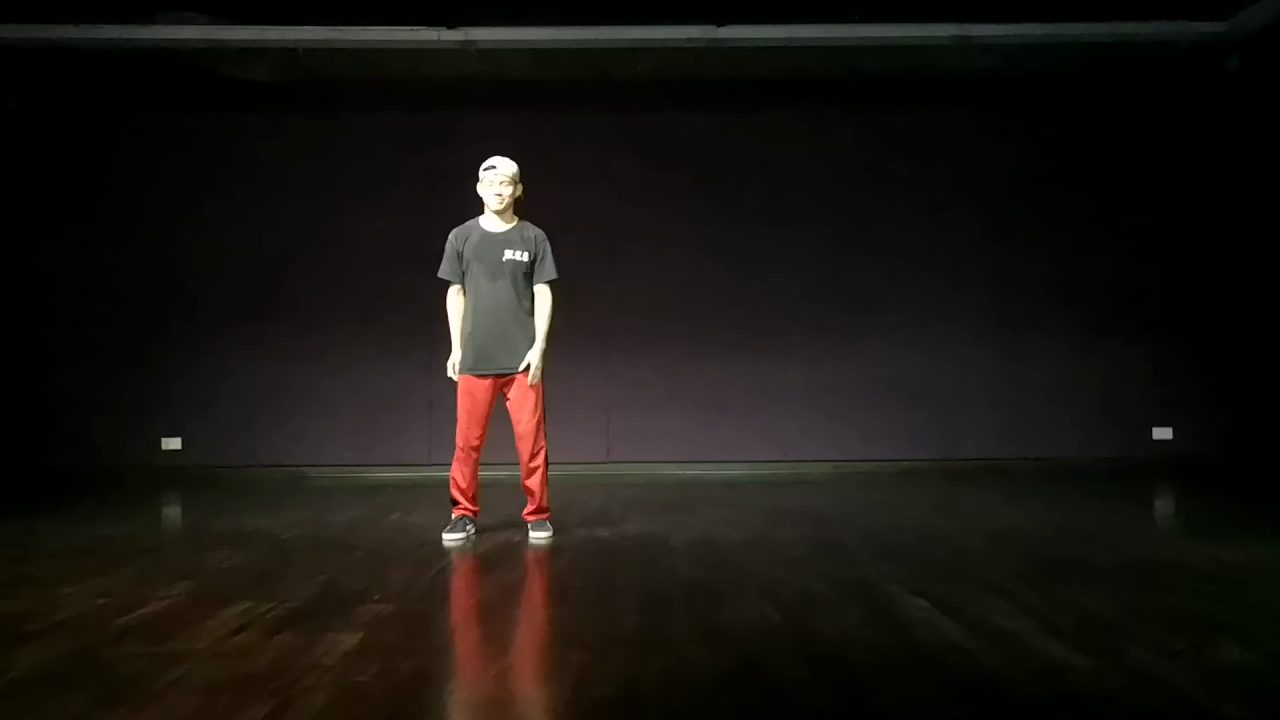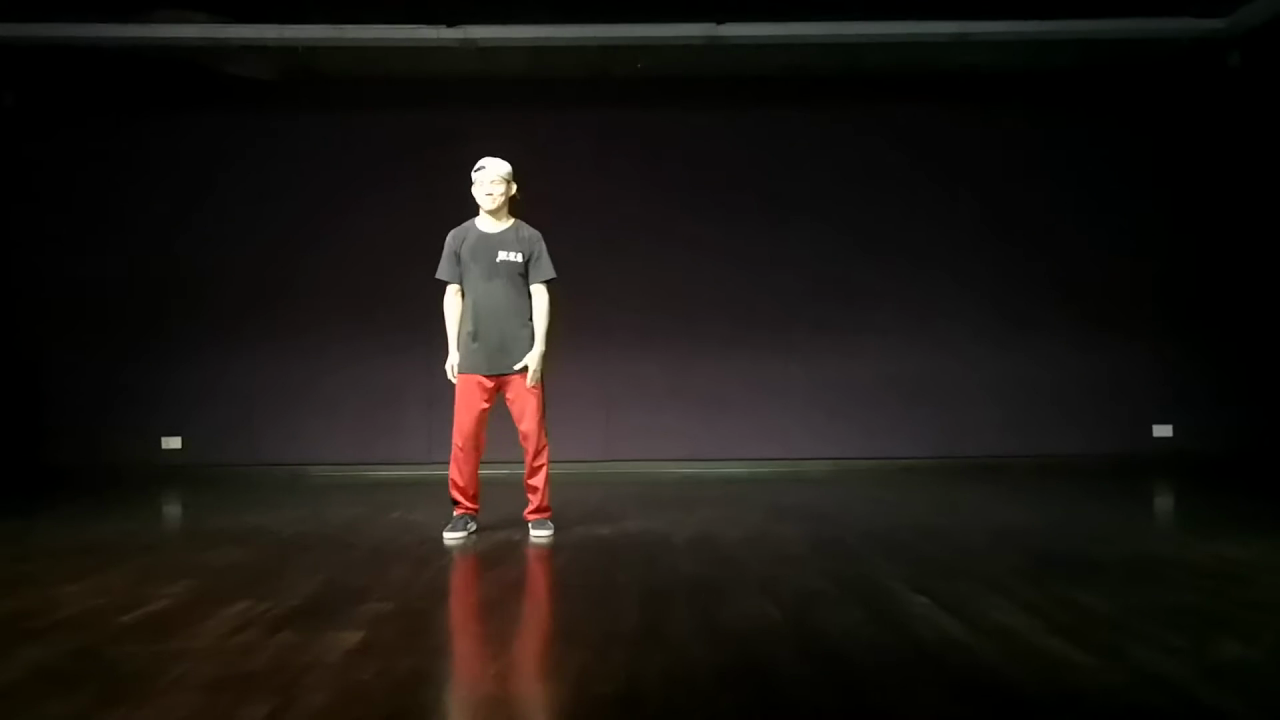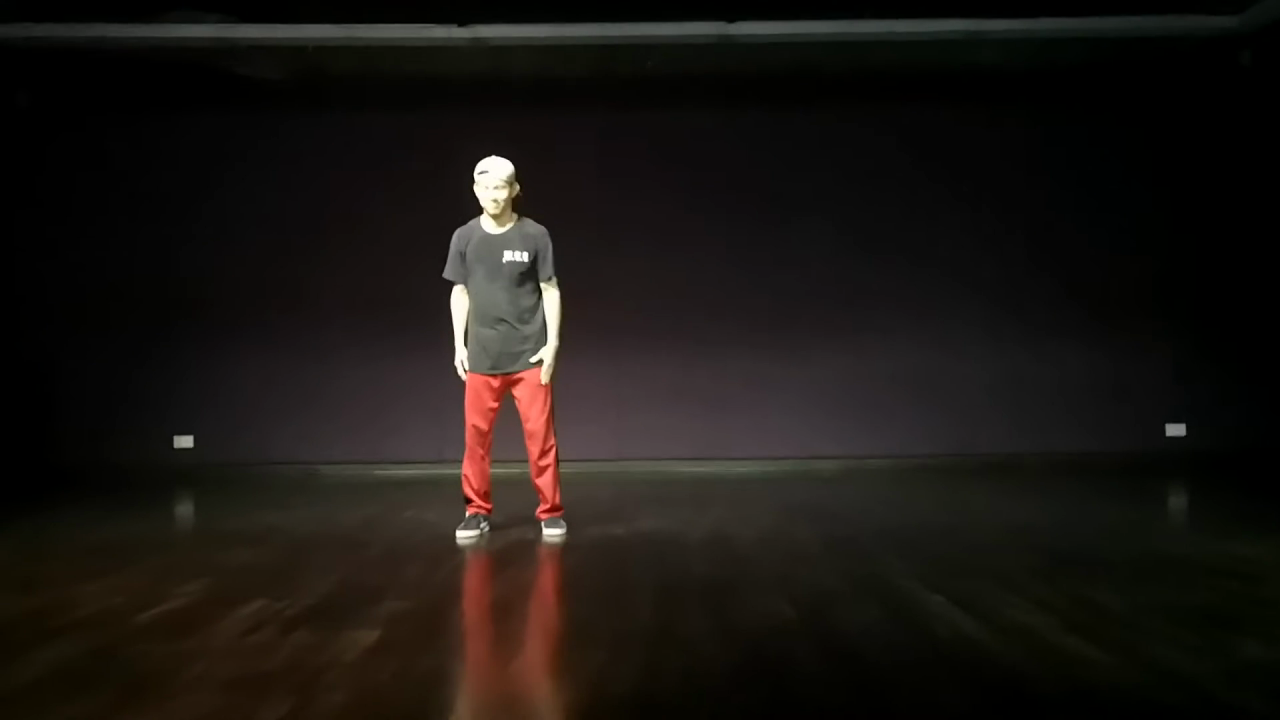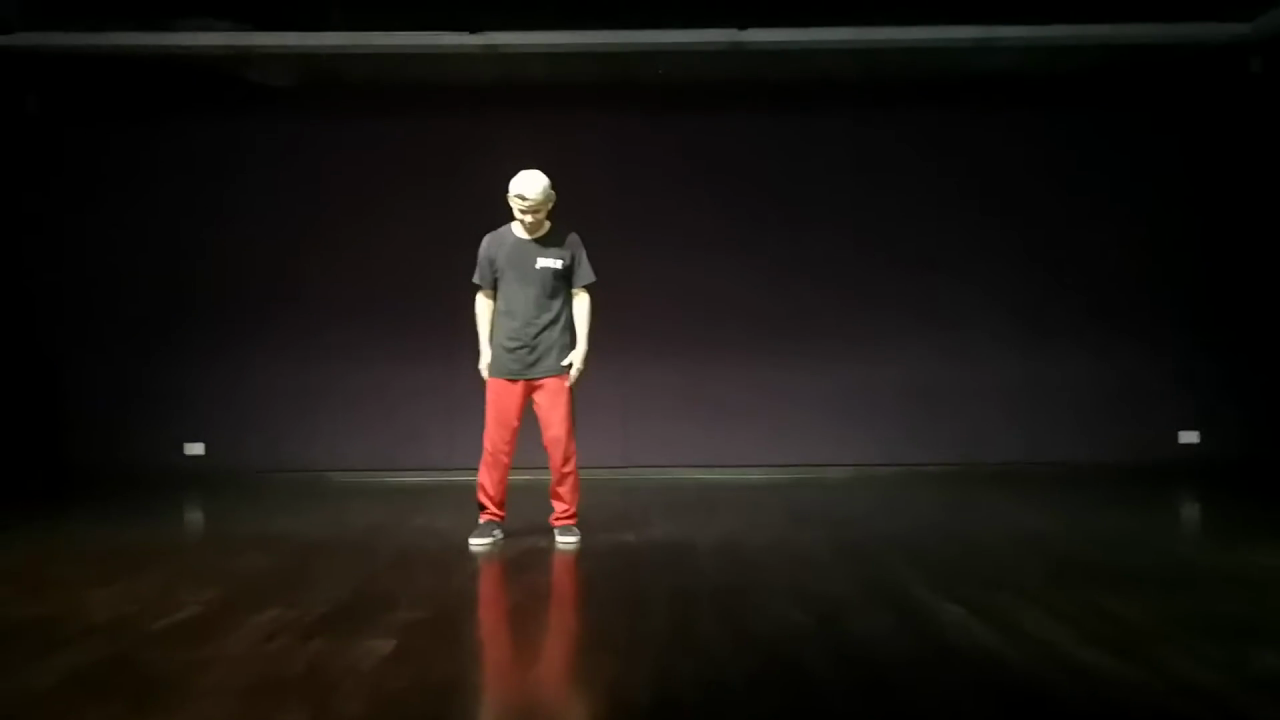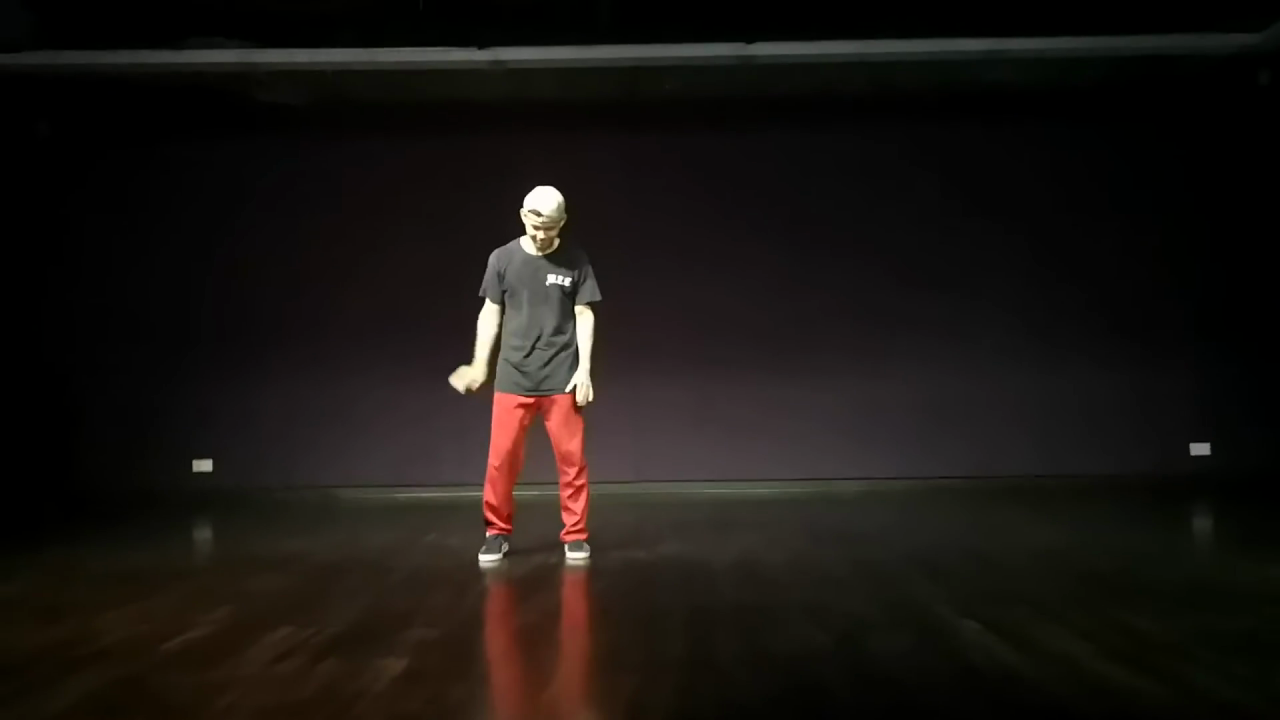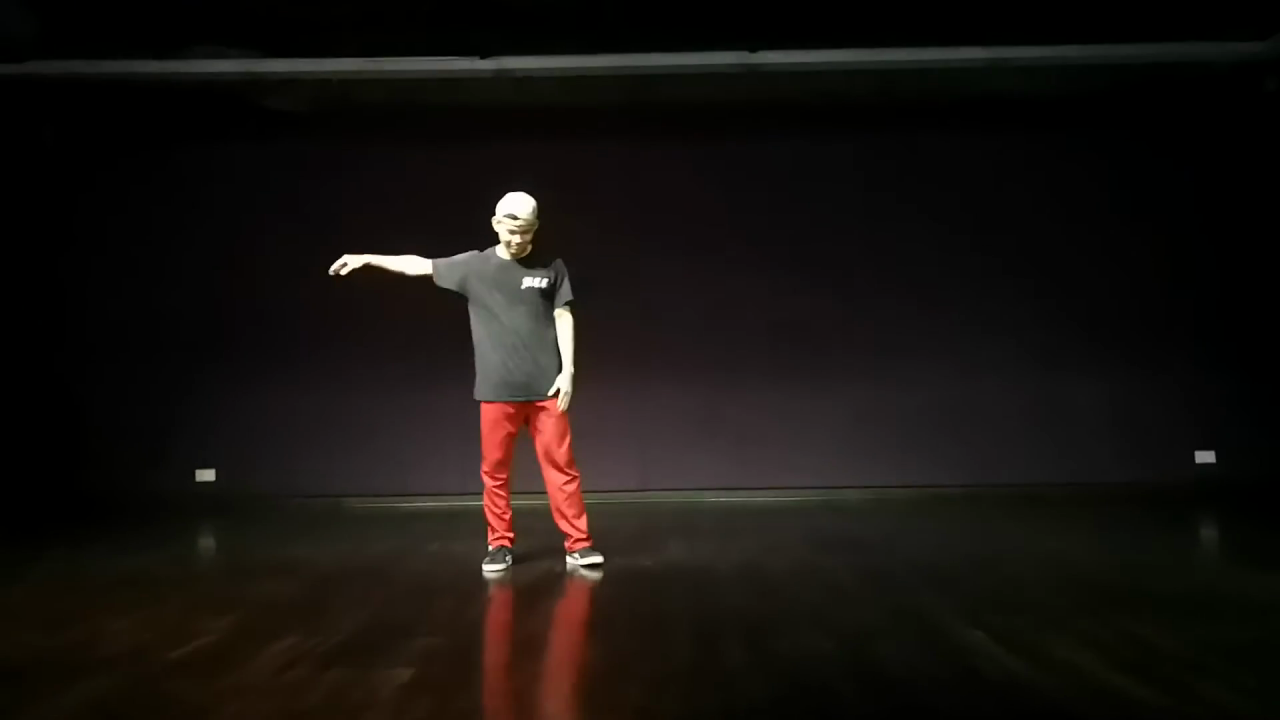
dt=0.5s
person 1, frame 1
left shoulder: (533, 237)
right shoulder: (461, 237)
left elbow: (543, 294)
right elbow: (456, 293)
left wrist: (540, 345)
right wrist: (456, 346)
left hip: (521, 356)
right hip: (475, 357)
left knee: (530, 438)
right knee: (467, 439)
left ankle: (537, 513)
right ankle: (464, 513)
person 1, frame 2
left shoulder: (528, 238)
right shoulder: (459, 238)
left elbow: (540, 294)
right elbow: (453, 295)
left wrist: (539, 347)
right wrist: (452, 349)
left hip: (520, 356)
right hip: (474, 357)
left knee: (533, 437)
right knee: (465, 438)
left ankle: (538, 512)
right ankle: (464, 512)
person 1, frame 3
left shoulder: (534, 234)
right shoulder: (464, 237)
left elbow: (550, 290)
right elbow: (460, 293)
left wrist: (552, 342)
right wrist: (459, 344)
left hip: (529, 354)
right hip: (481, 356)
left knee: (539, 434)
right knee: (476, 435)
left ankle: (550, 511)
right ankle: (477, 511)
person 1, frame 4
left shoulder: (567, 243)
right shoulder: (494, 243)
left elbow: (580, 295)
right elbow: (485, 296)
left wrist: (582, 345)
right wrist: (484, 348)
left hip: (552, 361)
right hip: (505, 361)
left knee: (559, 443)
right knee: (496, 444)
left ankle: (565, 518)
right ankle: (491, 517)
person 1, frame 5
left shoulder: (576, 261)
right shoulder: (503, 259)
left elbow: (584, 314)
right elbow: (492, 309)
left wrist: (584, 369)
right wrist: (479, 364)
left hip: (563, 379)
right hip: (513, 378)
left knee: (571, 458)
right knee: (502, 459)
left ankle: (575, 534)
right ankle: (497, 532)
person 1, frame 6
left shoulder: (551, 266)
right shoulder: (474, 265)
left elbow: (563, 317)
right elbow: (421, 265)
left wrist: (568, 370)
right wrist: (367, 259)
left hip: (545, 385)
right hip: (497, 387)
left knee: (559, 462)
right knee: (495, 467)
left ankle: (578, 542)
right ankle: (500, 543)
